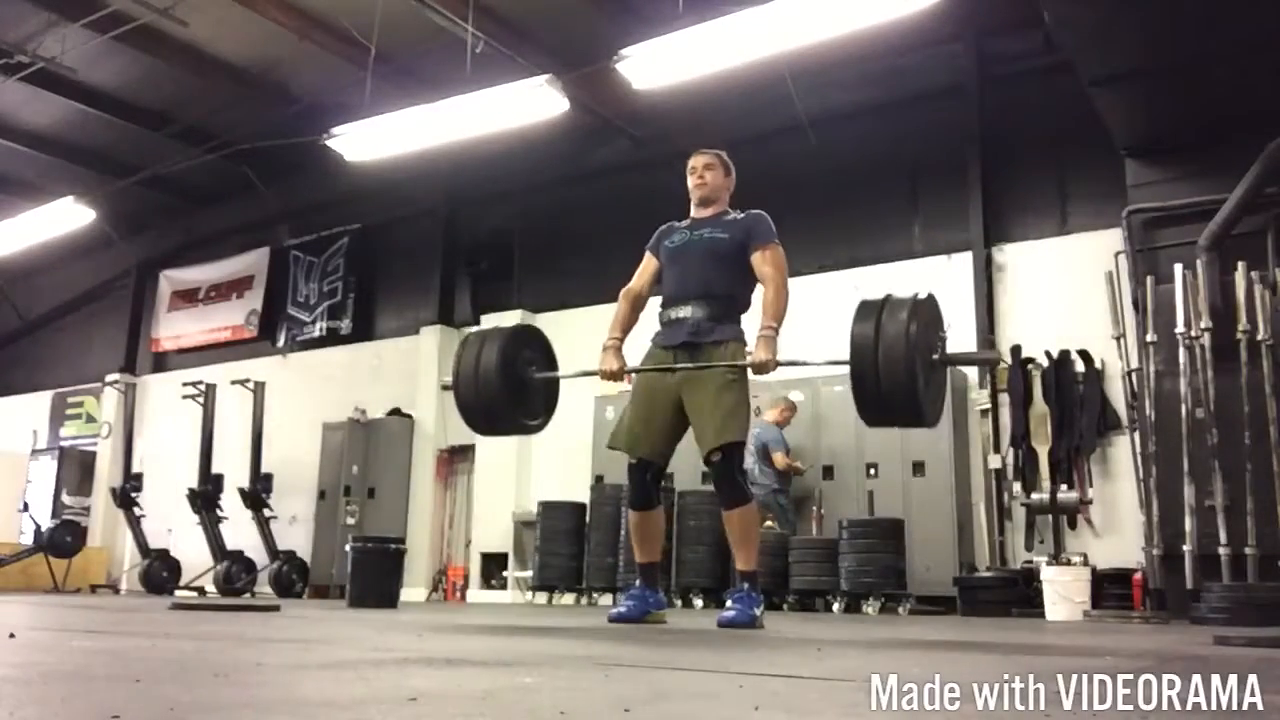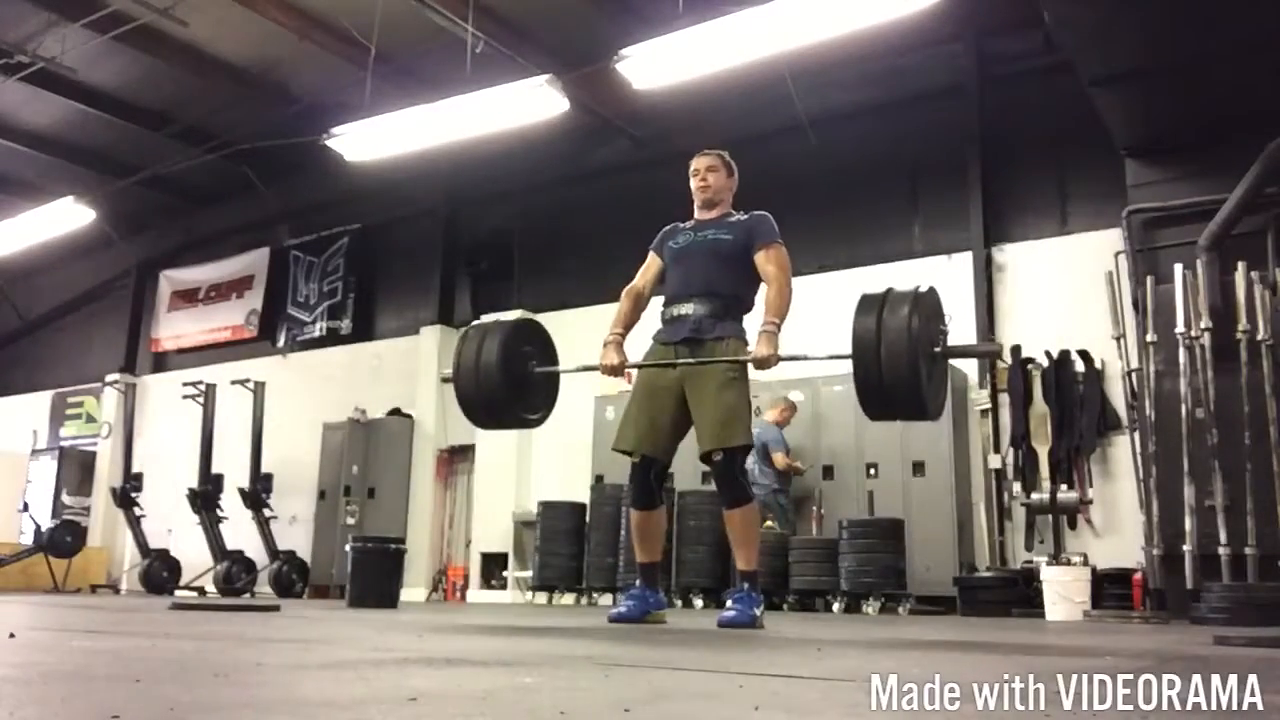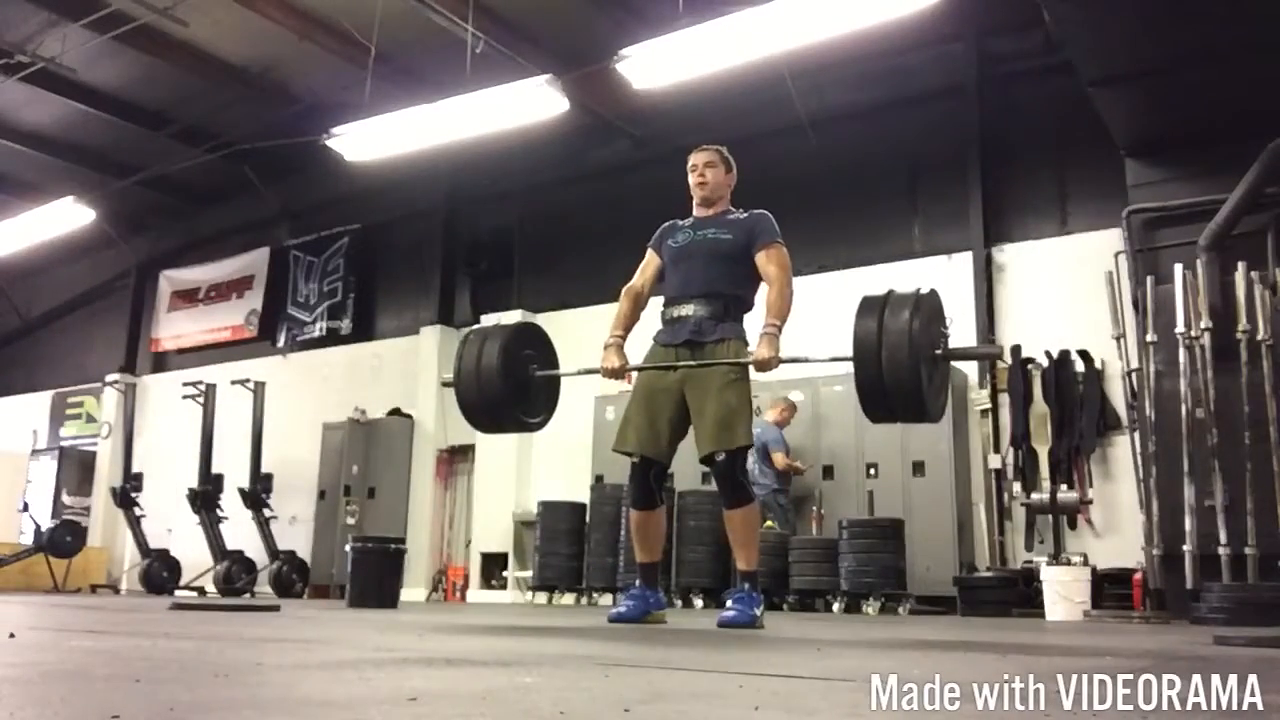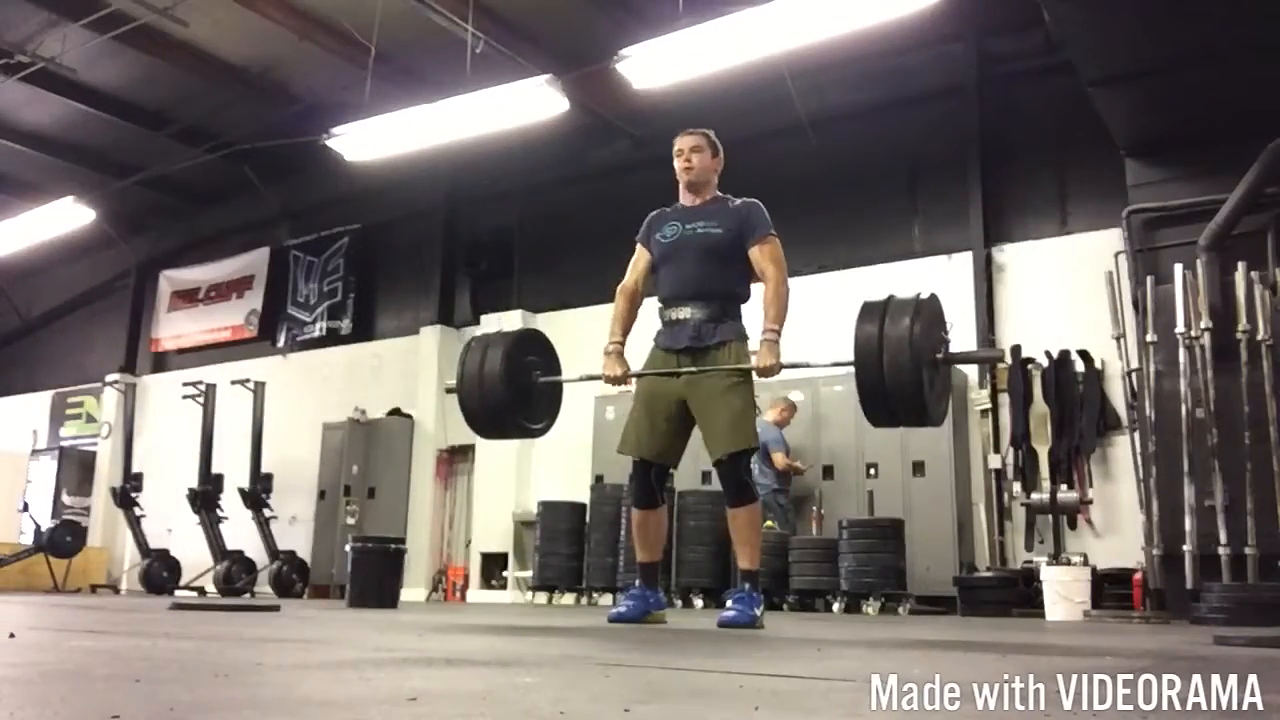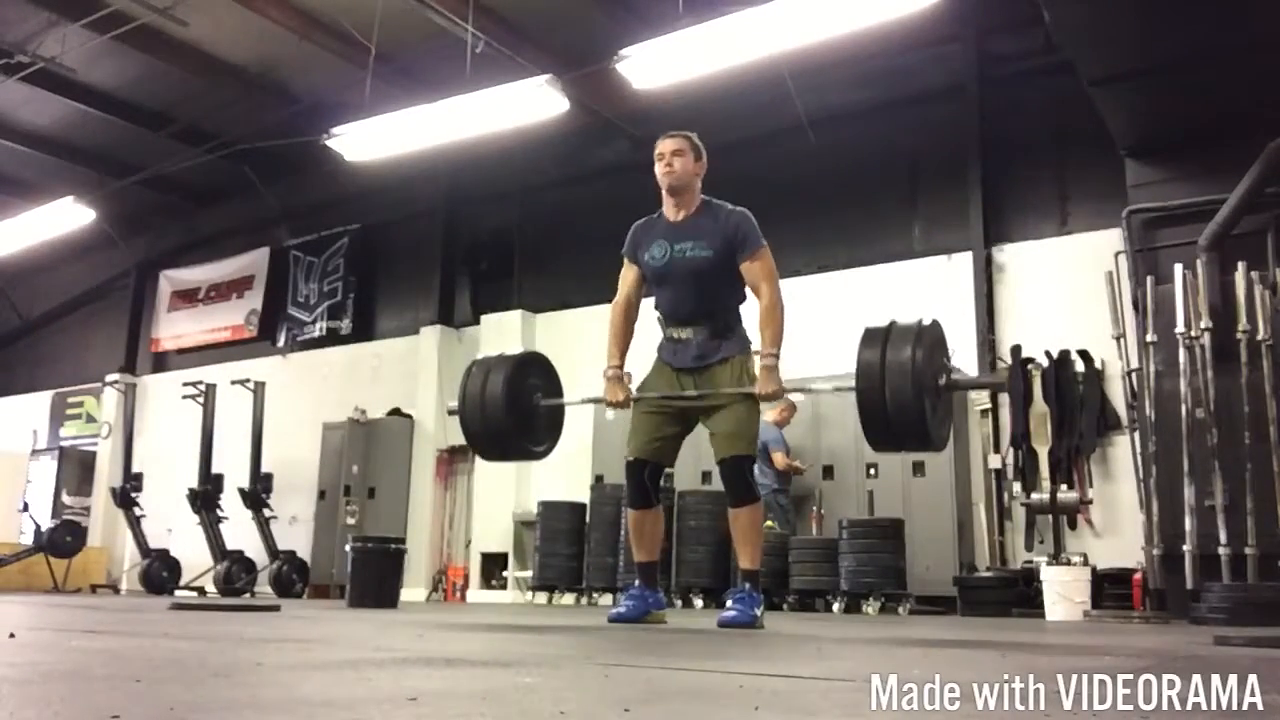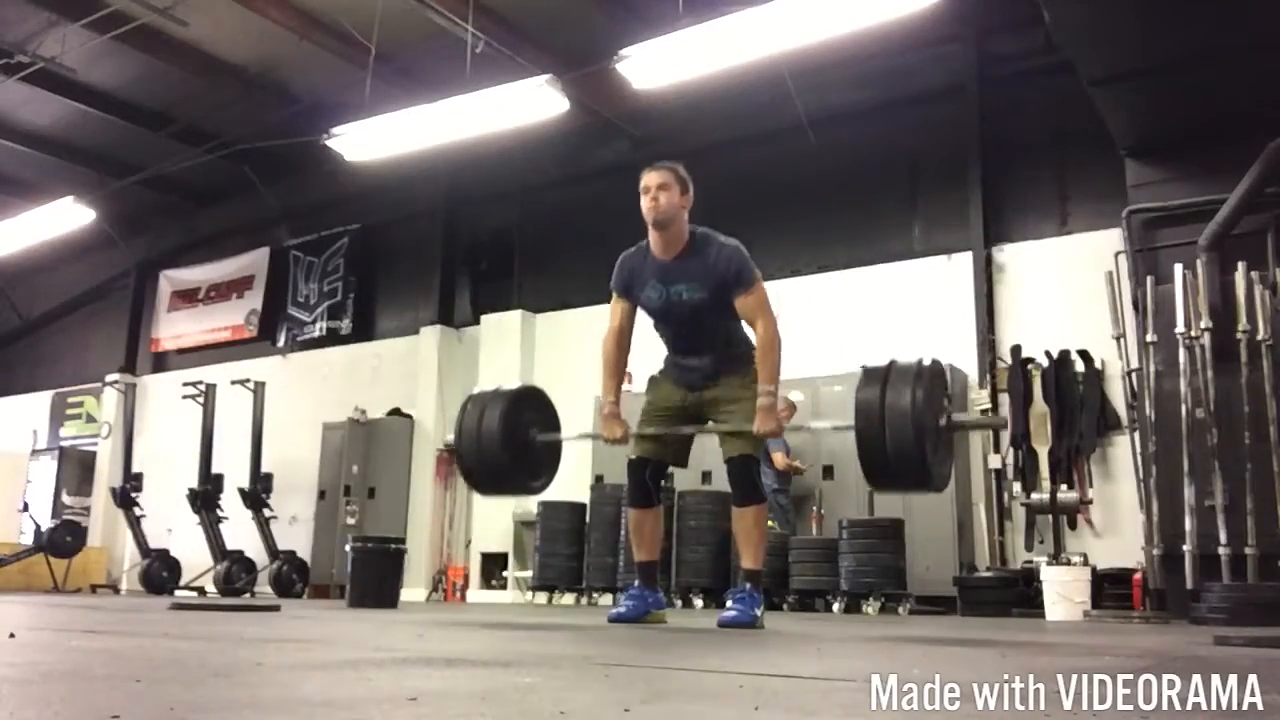
dt=0.2s
person 1, frame 1
left shoulder: (750, 224)
right shoulder: (667, 234)
left elbow: (774, 280)
right elbow: (634, 291)
left wrist: (767, 338)
right wrist: (613, 344)
left hip: (718, 351)
right hip: (662, 353)
left knee: (725, 466)
right knee: (641, 471)
left ankle: (747, 593)
right ankle: (647, 589)
person 1, frame 2
left shoulder: (754, 225)
right shoulder: (670, 235)
left elbow: (778, 279)
right elbow: (638, 289)
left wrist: (768, 333)
right wrist: (614, 339)
left hip: (719, 347)
right hip: (663, 350)
left knee: (726, 466)
right knee: (643, 471)
left ankle: (747, 593)
right ankle: (648, 589)
person 1, frame 3
left shoulder: (753, 224)
right shoulder: (669, 233)
left elbow: (779, 280)
right elbow: (636, 289)
left wrist: (770, 335)
right wrist: (614, 342)
left hip: (719, 349)
right hip: (663, 351)
left knee: (727, 467)
right knee: (644, 471)
left ankle: (748, 593)
right ankle: (647, 589)
person 1, frame 4
left shoulder: (743, 213)
right shoulder: (657, 222)
left elbow: (774, 277)
right elbow: (630, 286)
left wrist: (770, 341)
right wrist: (614, 348)
left hip: (721, 350)
right hip: (664, 353)
left knee: (733, 466)
right knee: (645, 472)
left ankle: (748, 592)
right ankle: (647, 589)
person 1, frame 5
left shoulder: (732, 223)
right shoulder: (643, 233)
left elbow: (768, 293)
right elbow: (624, 303)
left wrist: (769, 364)
right wrist: (614, 371)
left hip: (725, 361)
right hip: (669, 364)
left knee: (736, 469)
right knee: (639, 470)
left ankle: (749, 593)
right ankle: (646, 590)
person 1, frame 6
left shoulder: (723, 256)
right shoulder: (631, 265)
left elbow: (764, 326)
right elbow: (616, 336)
left wrist: (766, 402)
right wrist: (610, 406)
left hip: (731, 373)
right hip: (676, 375)
left knee: (743, 467)
right knee: (641, 471)
left ankle: (749, 593)
right ankle: (647, 590)
